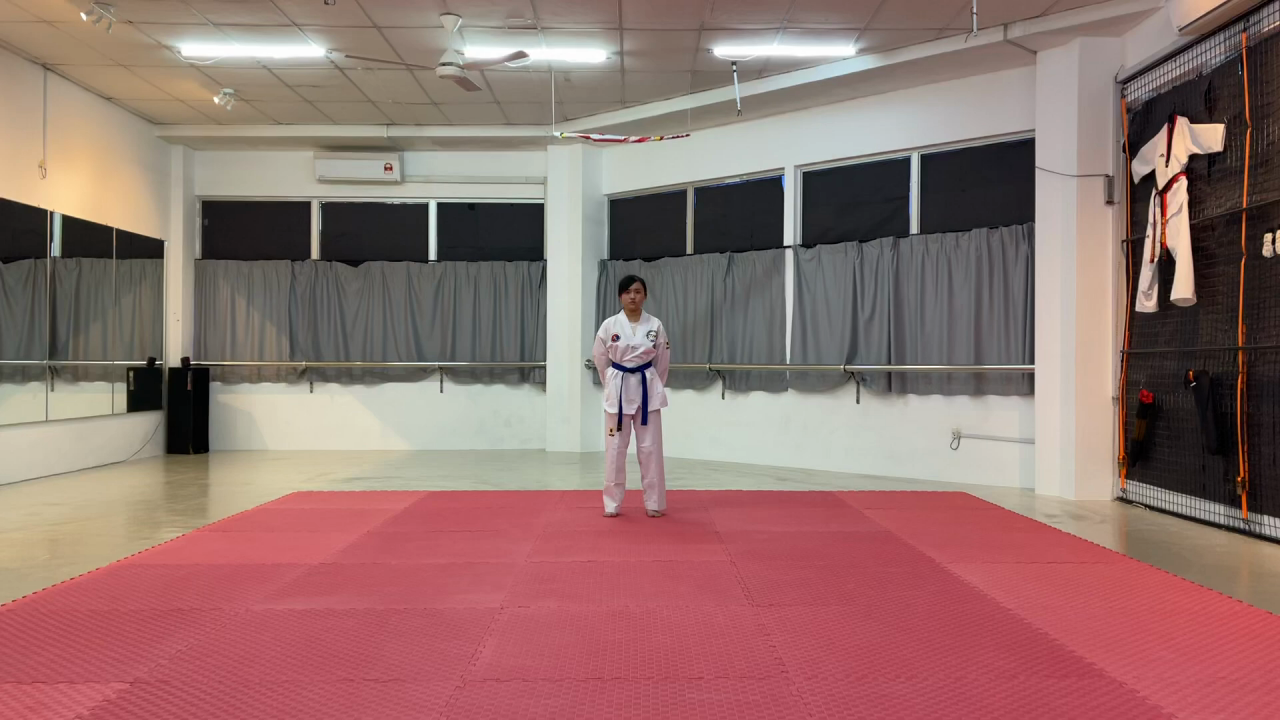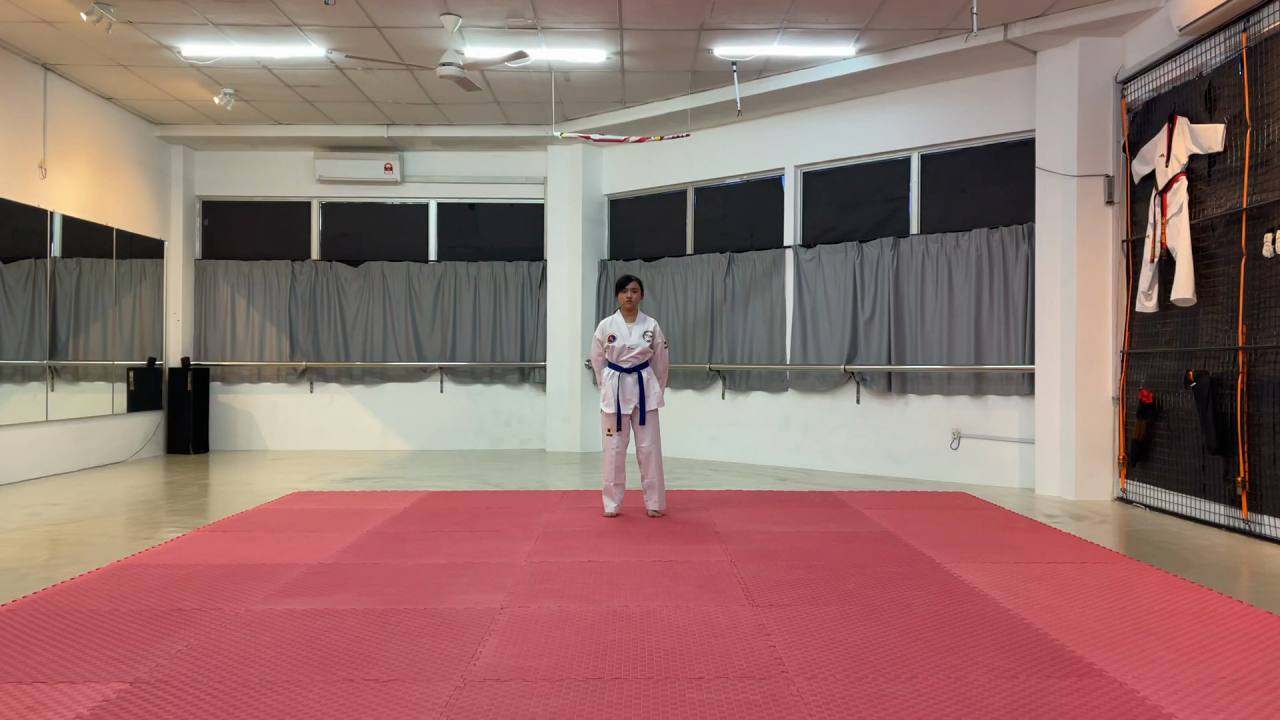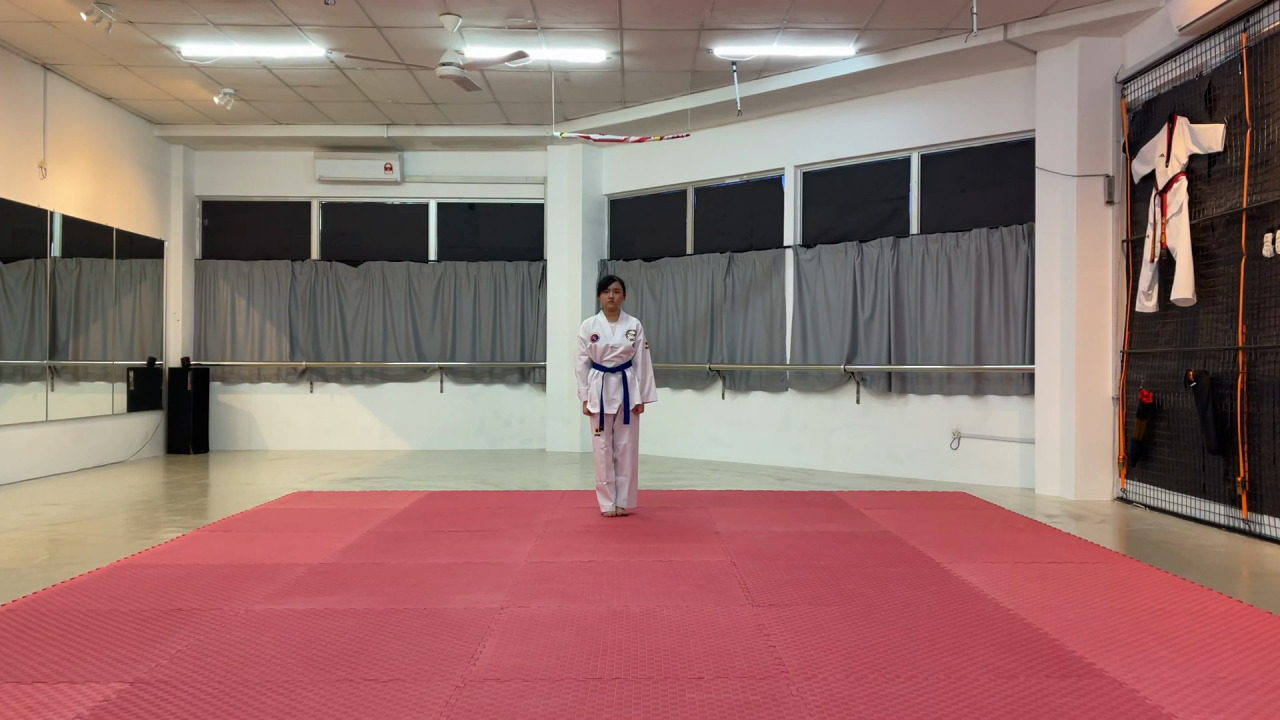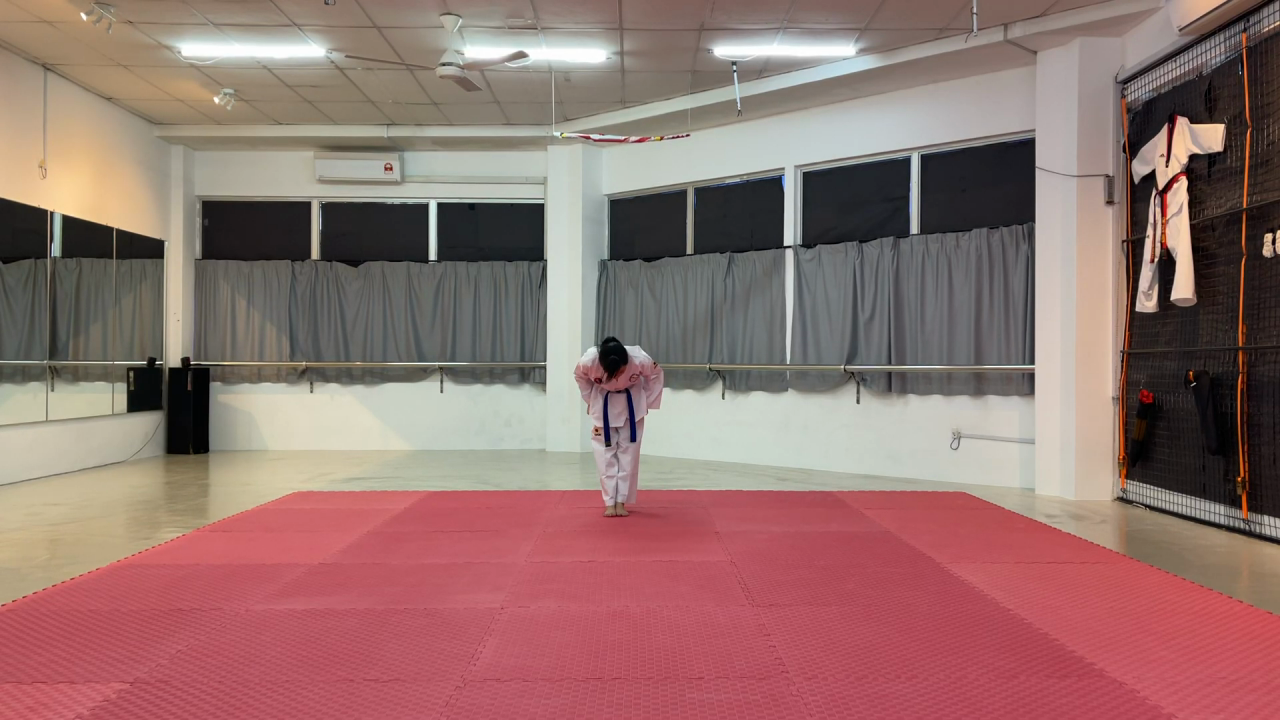
dt=1s
person 1, frame 1
left shoulder: (655, 326)
right shoulder: (609, 325)
left elbow: (662, 362)
right elbow: (600, 360)
left wrist: (651, 386)
right wrist: (616, 386)
left hip: (647, 389)
right hip: (618, 389)
left knee: (650, 447)
right knee: (616, 447)
left ankle: (654, 503)
right ankle: (612, 503)
person 1, frame 2
left shoulder: (651, 326)
right shoulder: (606, 326)
left elbow: (660, 363)
right elbow: (598, 362)
left wrist: (655, 392)
right wrist: (607, 389)
left hip: (643, 389)
right hip: (614, 390)
left knee: (649, 447)
right knee: (614, 448)
left ankle: (655, 503)
right ankle: (612, 503)
person 1, frame 3
left shoulder: (634, 325)
right shoulder: (589, 326)
left elbow: (642, 363)
right elbow: (582, 363)
left wrist: (642, 397)
right wrist: (585, 398)
left hip: (627, 389)
right hip: (599, 389)
left knee: (626, 447)
right knee: (603, 447)
left ankle: (624, 501)
right ankle: (608, 502)
person 1, frame 4
left shoulder: (640, 360)
right shoulder: (589, 361)
left elbow: (656, 375)
right elbow: (580, 376)
left wrist: (646, 403)
right wrist: (591, 401)
left hip: (631, 403)
right hip: (603, 404)
left knee: (628, 449)
right knee: (605, 450)
left ankle: (621, 501)
right ankle: (610, 501)
